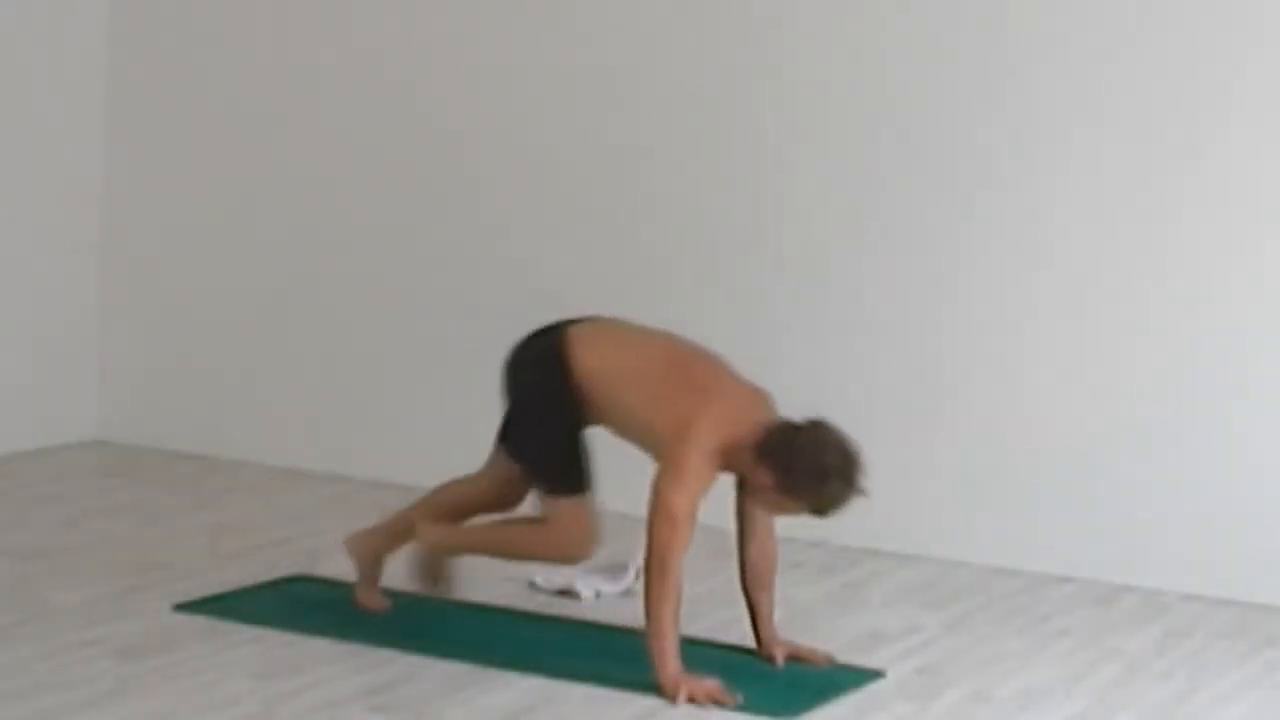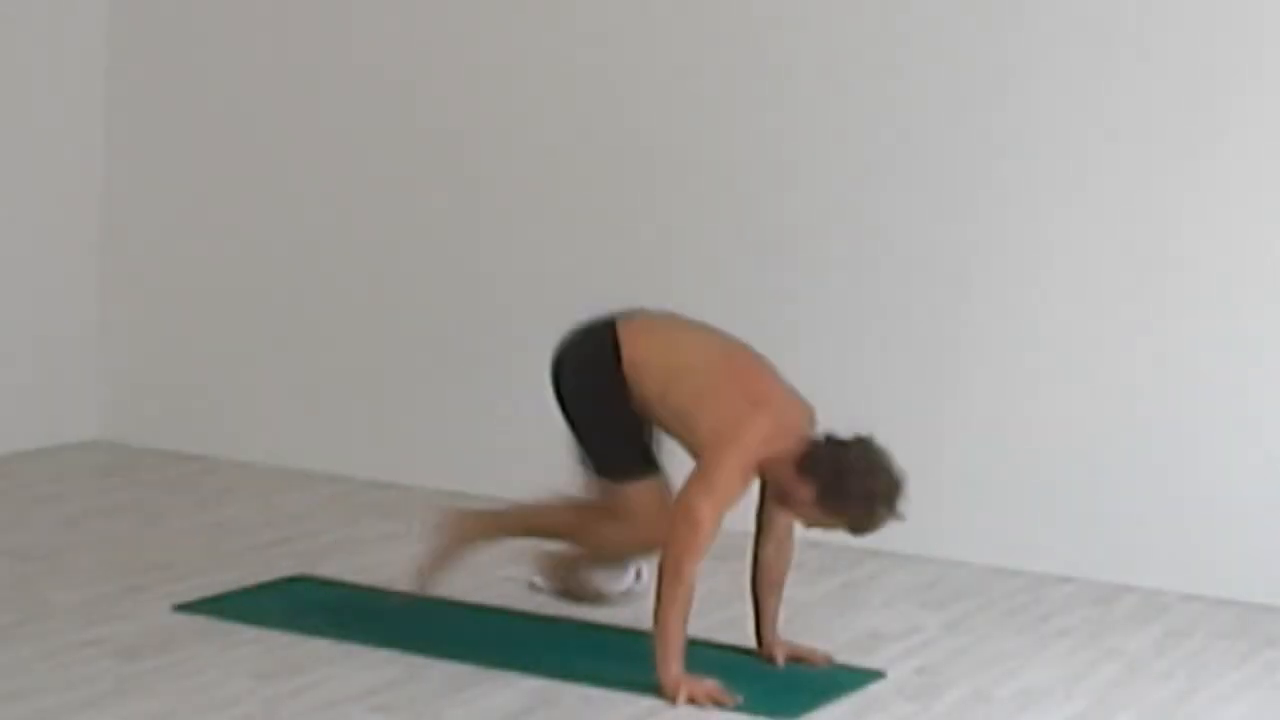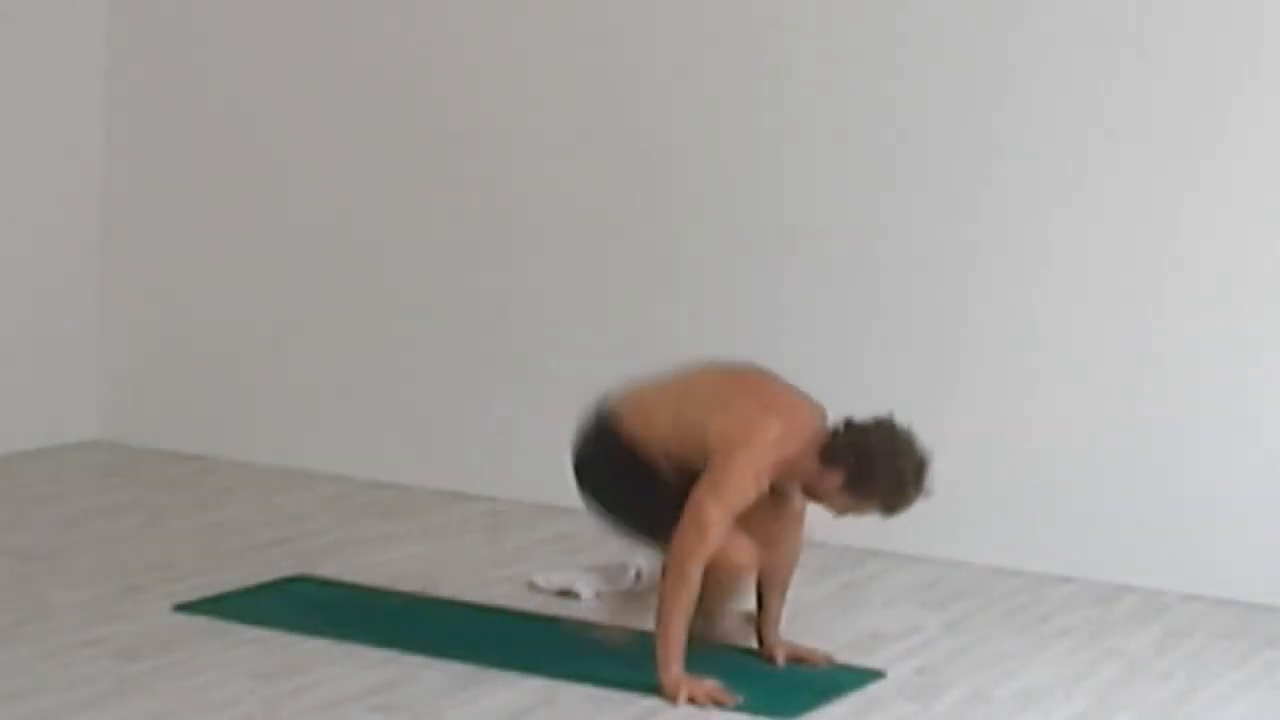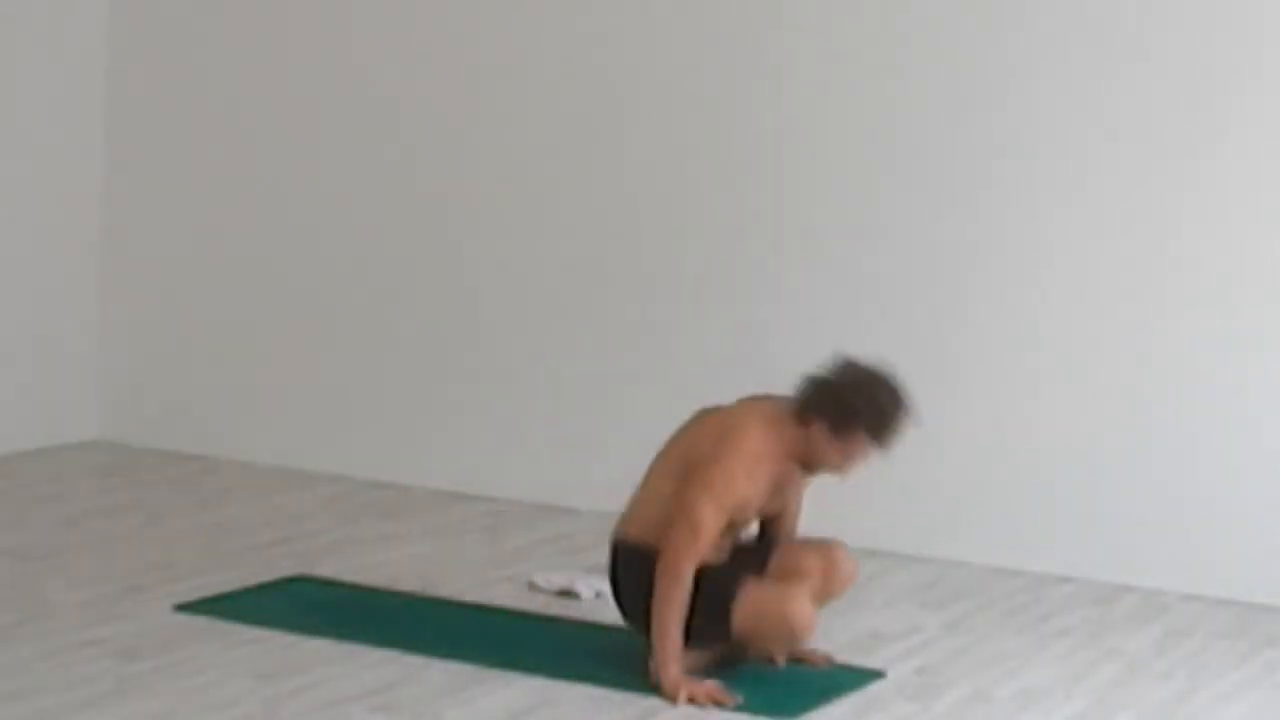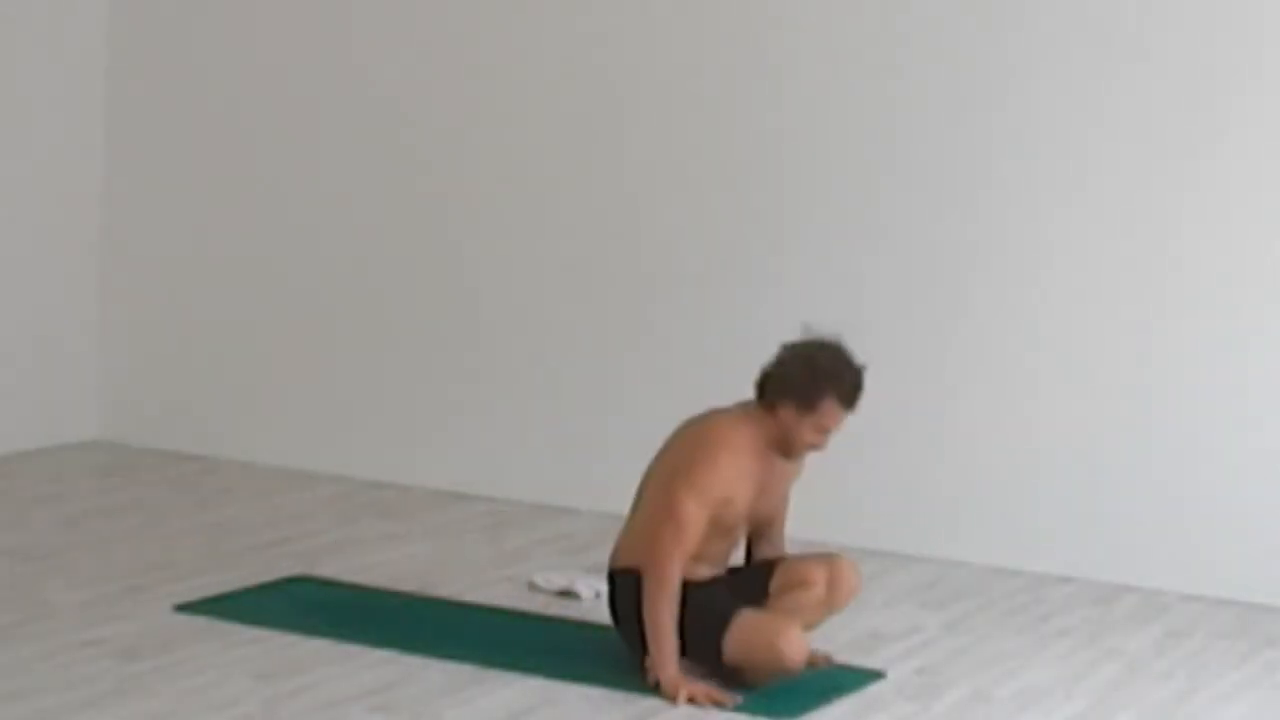
dt=0.2s
person 1, frame 1
left shoulder: (764, 428)
right shoulder: (700, 448)
left elbow: (757, 538)
right elbow: (663, 564)
left wrist: (769, 636)
right wrist: (671, 675)
left hip: (576, 357)
right hip: (548, 368)
left knee: (499, 487)
right knee: (574, 541)
left ankle: (374, 542)
right ankle: (440, 540)
person 1, frame 2
left shoulder: (802, 436)
right shoulder: (741, 451)
left elbow: (775, 537)
right elbow: (679, 559)
left wrist: (770, 636)
right wrist: (672, 673)
left hip: (630, 355)
right hip: (595, 360)
left knee: (620, 513)
right knee: (660, 527)
left ankle: (472, 529)
right ankle: (571, 564)
person 1, frame 3
left shoulder: (816, 438)
right shoulder: (758, 453)
left elbow: (783, 538)
right elbow: (689, 558)
left wrist: (769, 635)
right wrist: (673, 675)
left hip: (662, 449)
right hip: (613, 449)
right knee: (736, 558)
person 1, frame 4
left shoulder: (802, 434)
right shoulder: (743, 451)
left elbow: (779, 534)
right elbow: (678, 563)
left wrist: (774, 635)
right wrist: (670, 673)
left hip: (709, 564)
right hip: (645, 572)
left knee: (837, 567)
right knee: (794, 615)
left ankle: (716, 637)
right ankle: (699, 650)
person 1, frame 5
left shoulder: (785, 445)
right shoulder: (718, 452)
left elbow: (766, 539)
right elbow: (662, 566)
right wrist: (669, 674)
left hip: (710, 585)
right hip: (645, 593)
left knee: (840, 579)
right knee: (785, 652)
right ankle: (689, 660)
